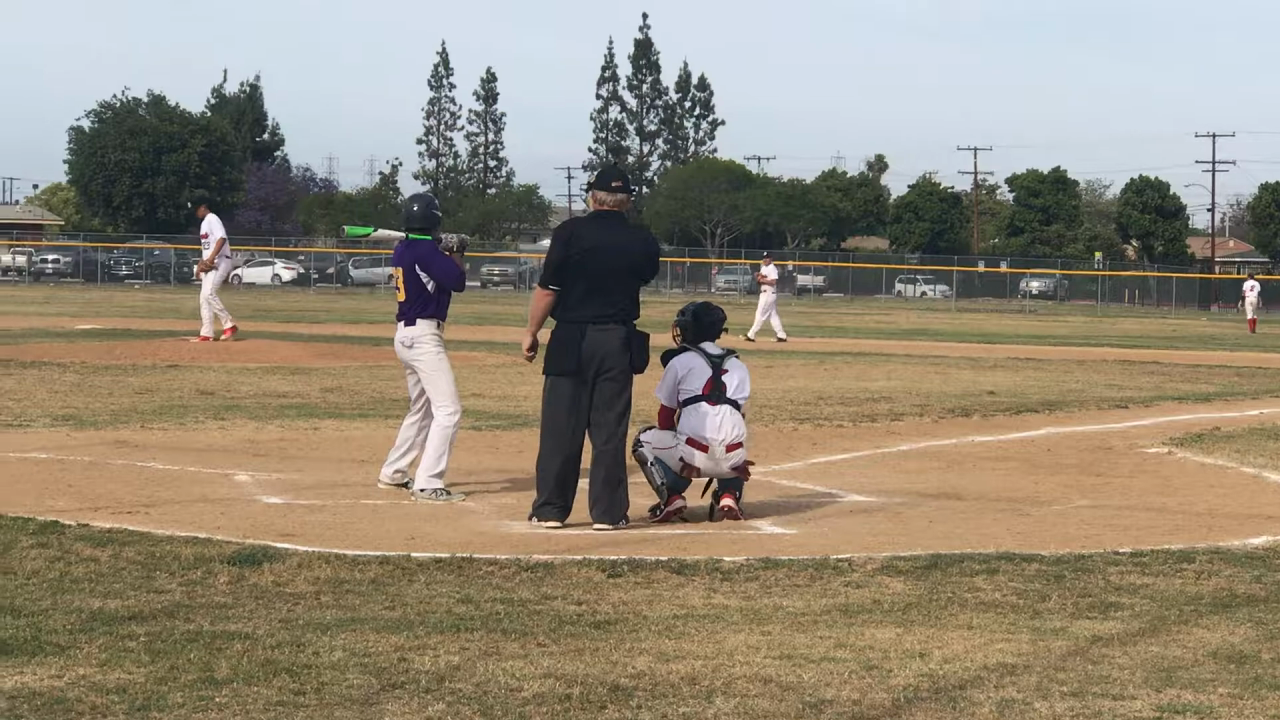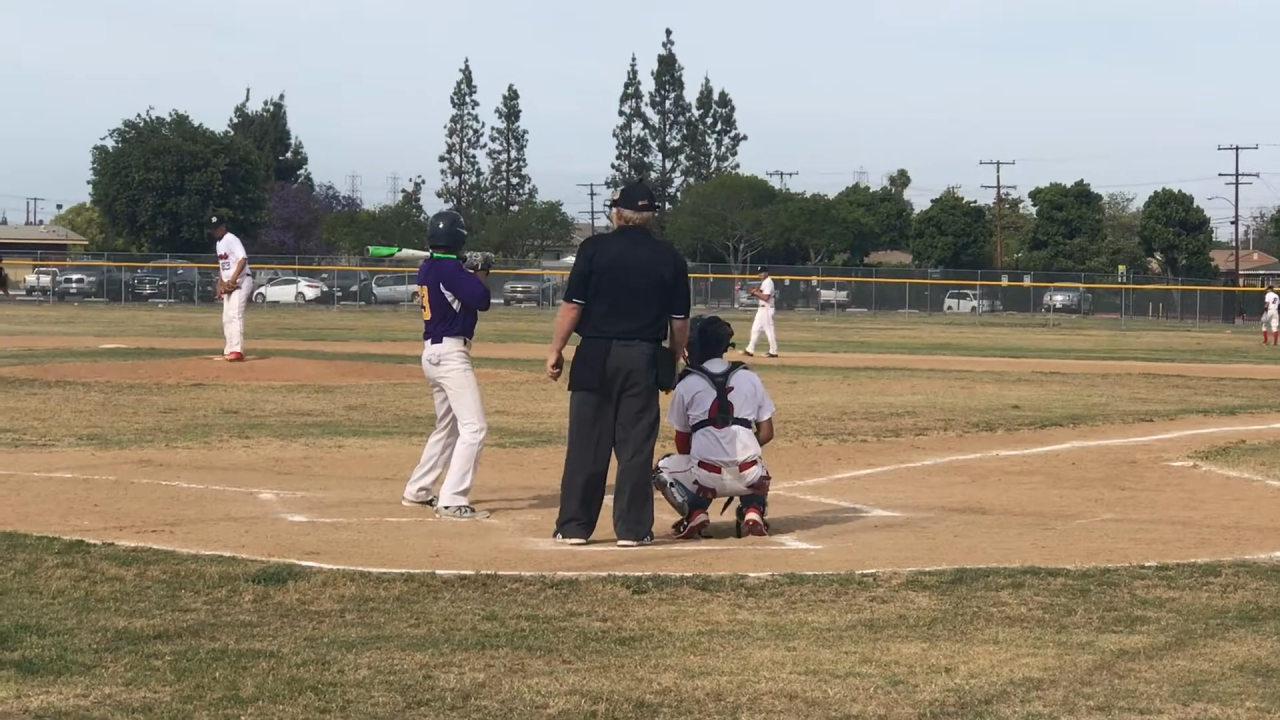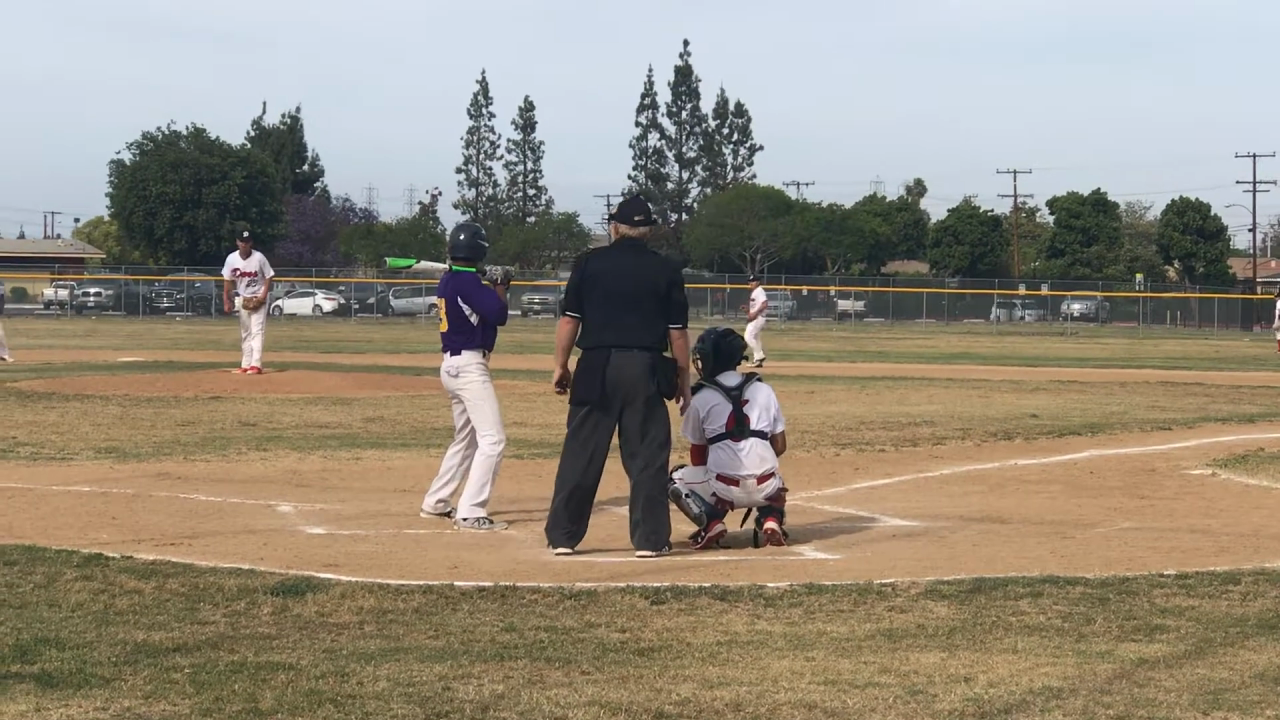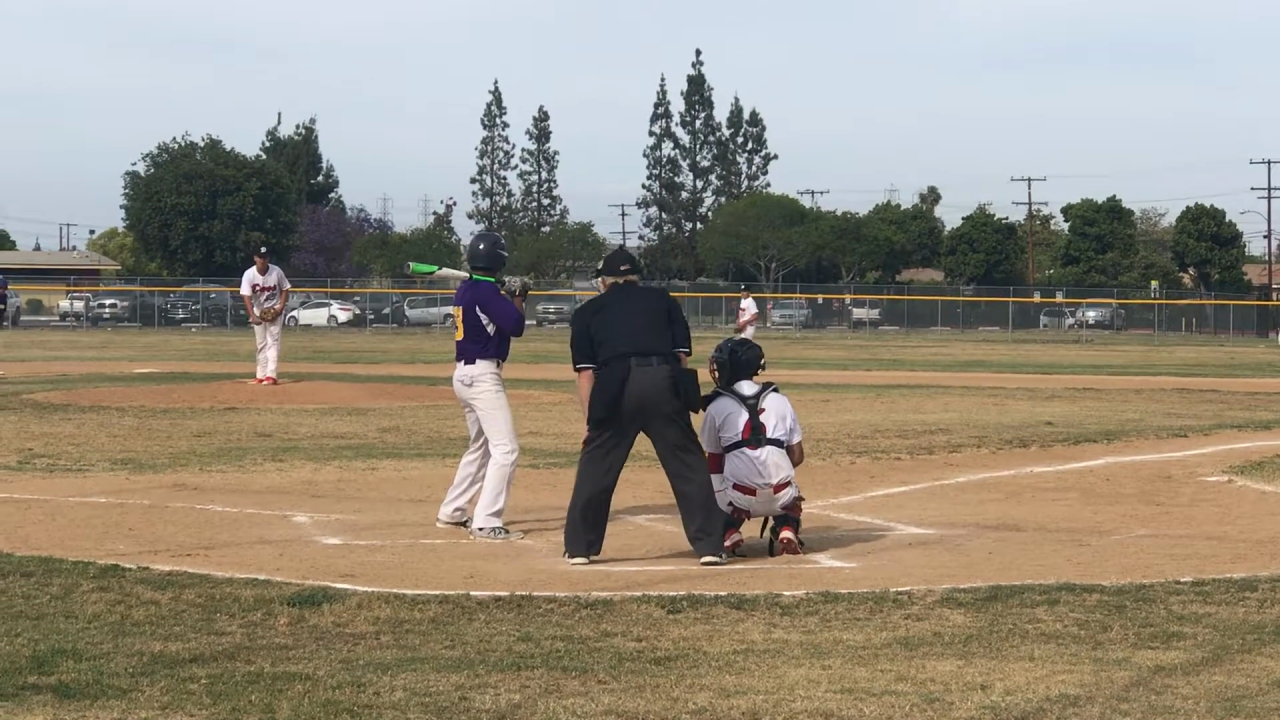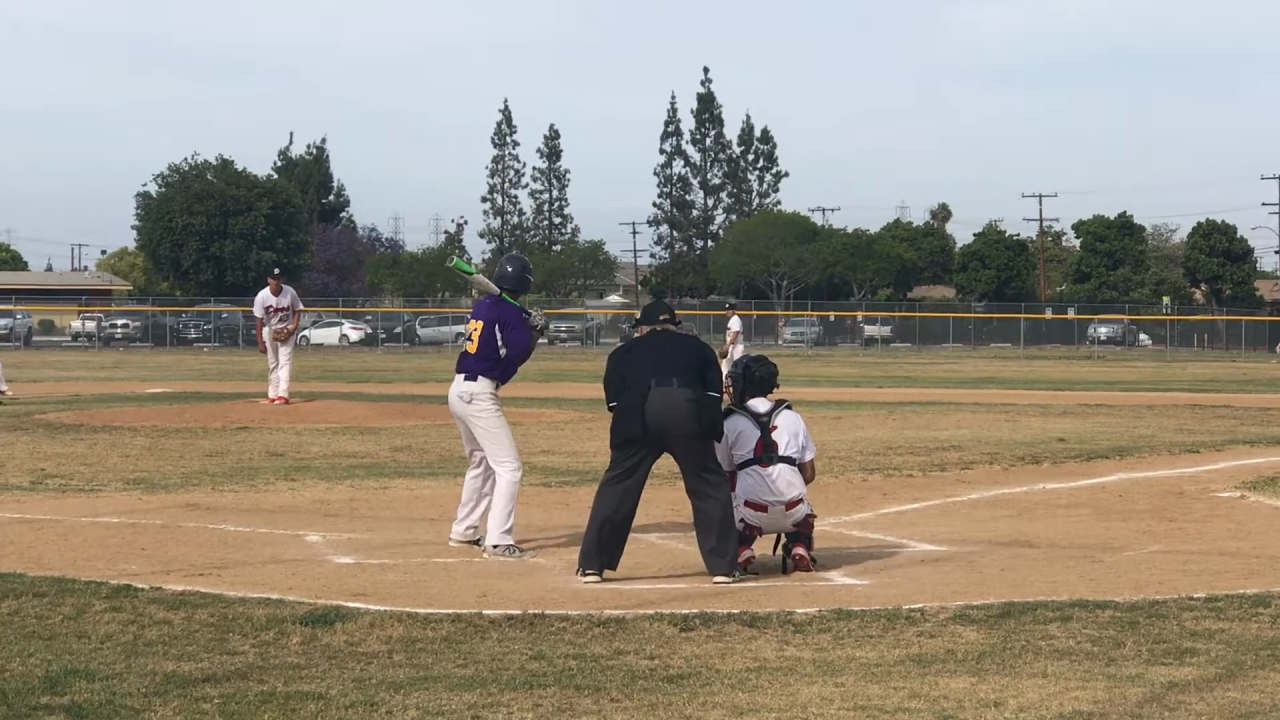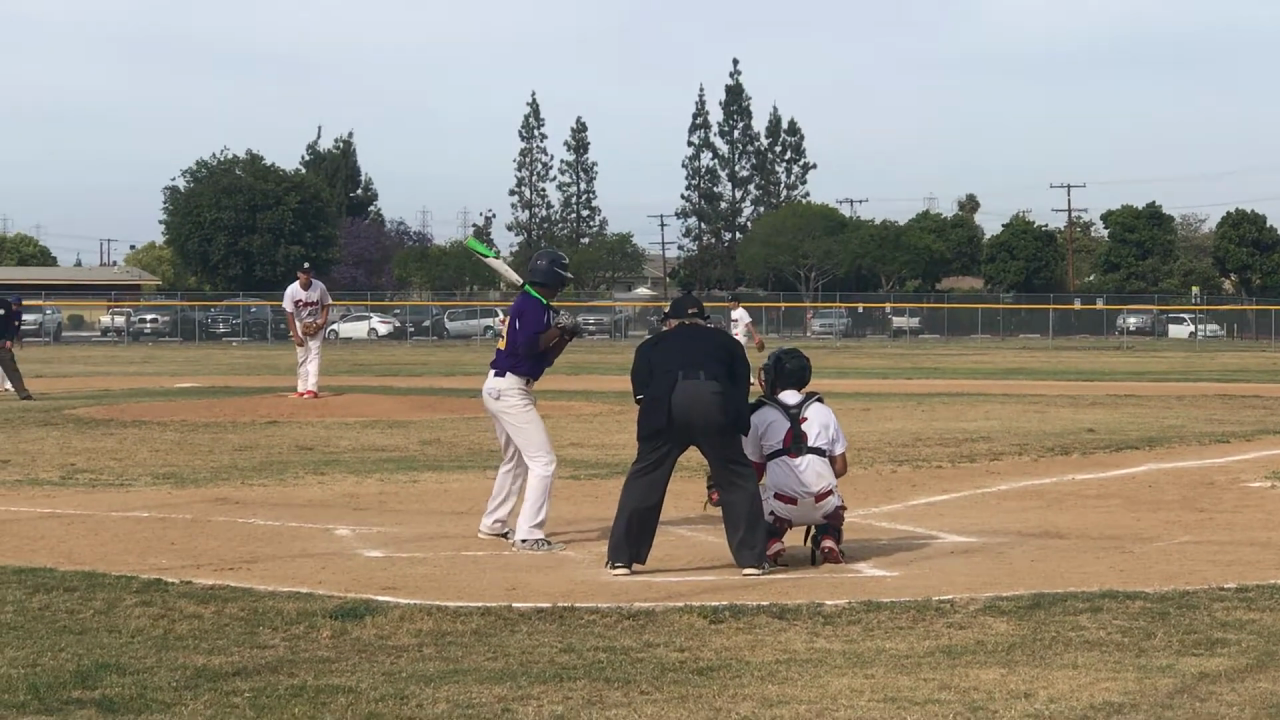
dt=0.5s
person 1, frame 1
left shoulder: (570, 232)
right shoulder: (644, 242)
left elbow: (547, 290)
left wrist: (531, 333)
left hip: (571, 340)
right hip: (618, 342)
left knee: (560, 426)
right knee: (610, 431)
left ankle: (550, 509)
right ankle: (608, 512)
person 1, frame 2
left shoulder: (595, 248)
right shoulder: (670, 258)
left elbow: (572, 306)
right elbow: (679, 322)
left wrist: (555, 350)
right wrist: (670, 363)
left hip: (596, 356)
right hip: (644, 359)
left knee: (586, 444)
right knee: (637, 447)
left ankle: (574, 525)
right ankle: (633, 528)
person 1, frame 3
left shoulder: (589, 262)
right shoulder: (666, 269)
left elbow: (569, 320)
right elbow: (677, 332)
left wrist: (561, 366)
right wrist: (684, 379)
left hip: (596, 368)
right hip: (645, 369)
left knee: (580, 454)
right knee: (647, 458)
left ankle: (562, 536)
right ankle: (650, 539)
person 1, frame 4
left shoulder: (587, 311)
right shoulder: (663, 300)
left elbow: (586, 372)
right elbow: (682, 356)
left wrist: (590, 422)
right wrist: (682, 399)
left hip: (615, 387)
right hip: (664, 382)
left knee: (595, 467)
right knee: (688, 465)
left ankle: (579, 547)
right ankle: (709, 546)
person 1, frame 5
left shoulder: (623, 352)
right shoulder: (697, 346)
left elbow: (617, 405)
right elbow: (713, 397)
left wrist: (629, 454)
right wrist: (700, 442)
left hip: (638, 410)
right hip: (688, 406)
left knee: (617, 484)
right knee: (710, 485)
left ankle: (591, 565)
right ankle: (723, 566)
person 1, frame 6
left shoulder: (651, 344)
right shoulder: (726, 341)
left elbow: (642, 395)
right elbow: (741, 389)
left wrist: (654, 434)
right wrist: (726, 433)
left hip: (666, 404)
right hip: (715, 400)
left knee: (644, 477)
right knee: (738, 478)
left ankle: (621, 558)
right ankle: (752, 559)
person 2, frame 1
left shoulder: (402, 249)
right shoulder: (425, 249)
right elbow: (458, 282)
left wrist: (444, 252)
right wrist: (456, 253)
left hip: (408, 334)
right hip: (423, 336)
left knee: (421, 410)
right knee: (447, 410)
left ankle: (392, 473)
right ankle: (427, 484)
person 2, frame 2
left shoulder: (428, 268)
right shoulder: (449, 268)
right elbow: (482, 300)
left wrist: (469, 272)
right wrist: (480, 272)
left hip: (435, 352)
right hip: (450, 354)
left knee: (447, 427)
right knee: (474, 428)
left ankle: (417, 491)
right ankle: (452, 501)
person 2, frame 3
left shoulder: (448, 280)
right shoulder: (468, 281)
right elbow: (499, 315)
left wrist: (491, 286)
right wrist: (500, 286)
left hip: (454, 365)
right hip: (469, 366)
left knee: (466, 439)
right knee: (492, 439)
left ankle: (435, 502)
right ankle: (470, 513)
person 2, frame 4
left shoulder: (465, 289)
right shoulder: (486, 290)
right elbow: (516, 326)
left wrist: (508, 297)
right wrist: (517, 298)
left hip: (467, 373)
right hip: (482, 376)
left knee: (480, 448)
right knee: (505, 449)
left ankle: (451, 512)
right ankle: (486, 523)
person 2, frame 5
left shoulder: (482, 306)
right shoulder: (511, 311)
right elbow: (518, 355)
left wrist: (529, 330)
right wrist: (536, 331)
left hip: (460, 390)
right hip: (479, 393)
left knee: (481, 464)
right knee: (508, 466)
left ankle: (463, 531)
right ankle: (498, 541)
person 2, frame 6
left shoulder: (528, 303)
right shoulder: (534, 305)
left elbow: (545, 358)
right elbow: (527, 347)
left wrist: (566, 336)
right wrist: (557, 329)
left hip: (498, 387)
right hip: (511, 390)
left knee: (515, 460)
right knee: (543, 461)
left ankle: (493, 524)
right ankle: (528, 535)
person 3, frame 1
left shoulder: (680, 361)
right shoulder: (739, 366)
left elbow: (665, 418)
left wrist: (676, 444)
left hip: (692, 455)
right hip: (731, 459)
left knee: (645, 441)
left ankle: (671, 497)
right ankle: (730, 496)
person 3, frame 2
left shoulder: (687, 384)
right shoulder: (751, 378)
left elbow: (682, 441)
right elbow: (766, 433)
left hip: (707, 477)
right hip: (748, 476)
left knee: (664, 468)
left ankle: (693, 512)
right ankle: (753, 510)
person 3, frame 3
left shoulder: (701, 398)
right shoulder: (764, 390)
left elbow: (697, 455)
right elbow: (780, 446)
left hip: (724, 489)
right hip: (763, 488)
left knee: (677, 479)
left ankle: (710, 523)
right ankle: (771, 520)
person 3, frame 4
left shoulder: (717, 406)
right shoulder: (780, 400)
left elbow: (714, 464)
right elbow: (797, 457)
left hip: (740, 498)
right hip: (781, 497)
left ankle: (728, 533)
right ankle: (788, 530)
person 3, frame 5
left shoulder: (730, 423)
right shoulder: (793, 417)
right elbow: (809, 474)
left hip: (752, 516)
right hip: (793, 514)
left ankle: (740, 550)
right ankle: (799, 548)
person 3, frame 6
left shoulder: (760, 416)
right shoulder: (824, 411)
left elbow: (753, 473)
right elbow: (840, 468)
left hip: (781, 507)
right hip: (823, 507)
left ankle: (770, 542)
right ankle: (828, 540)
